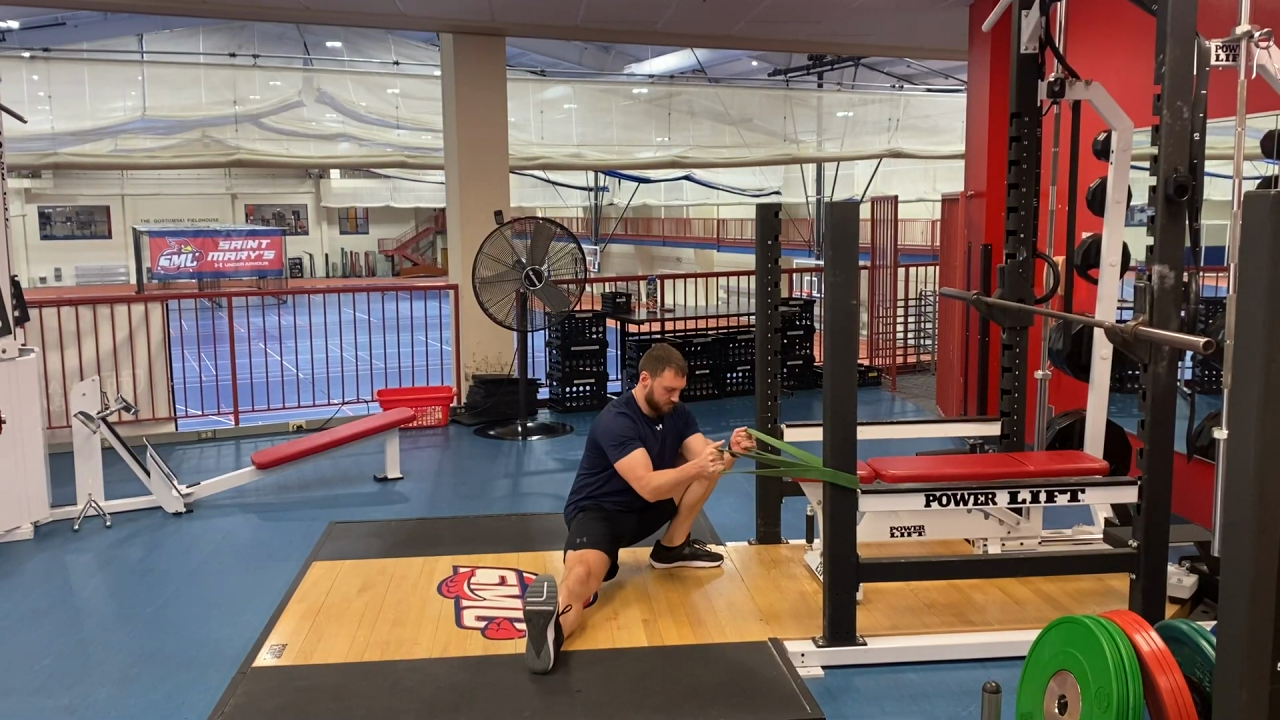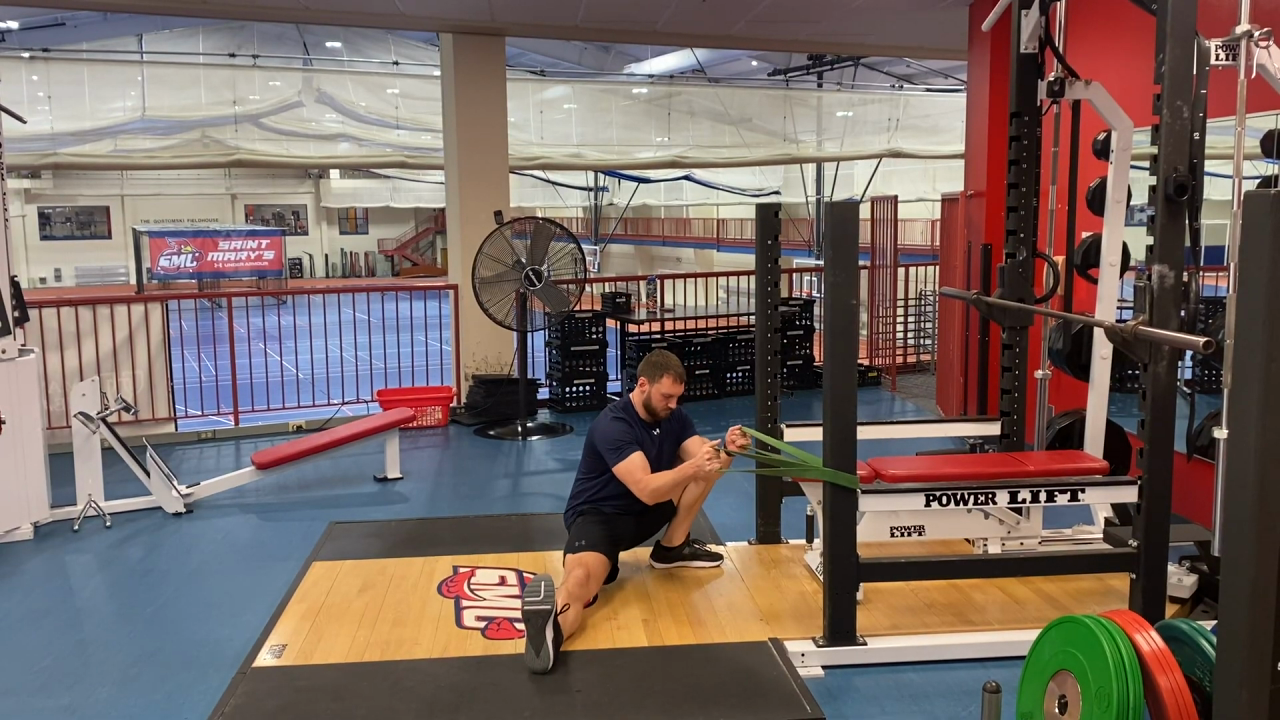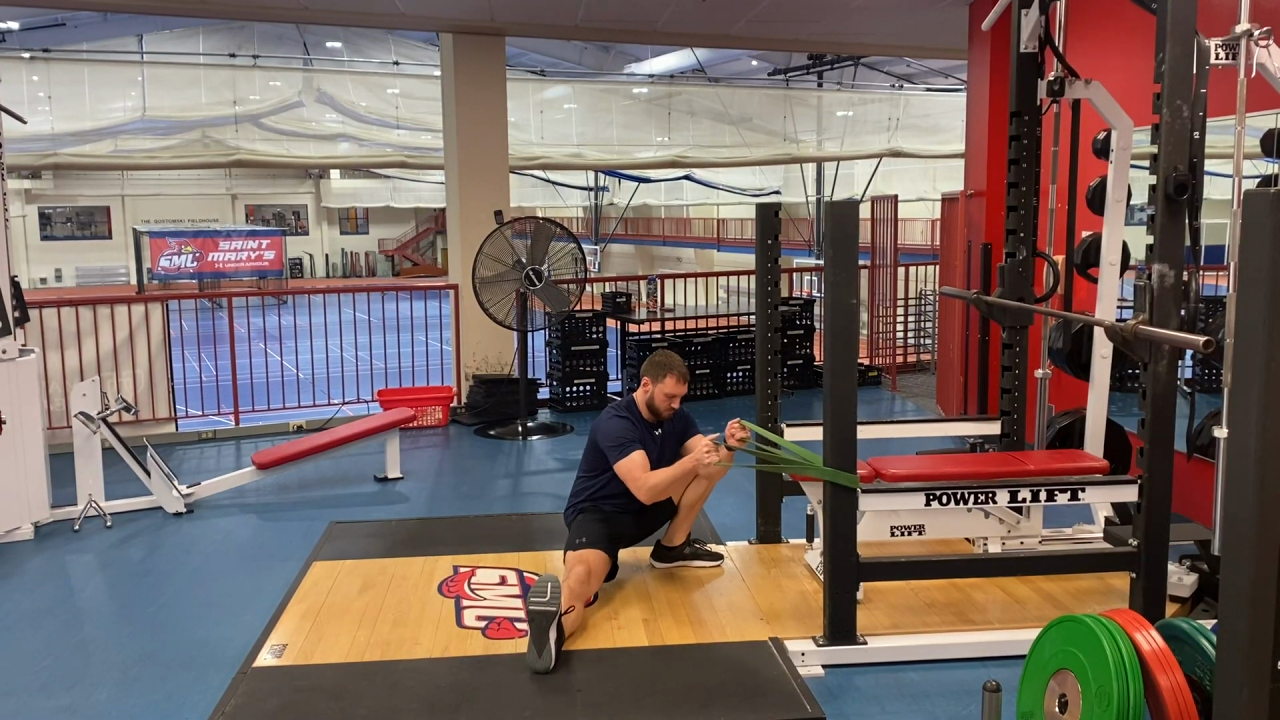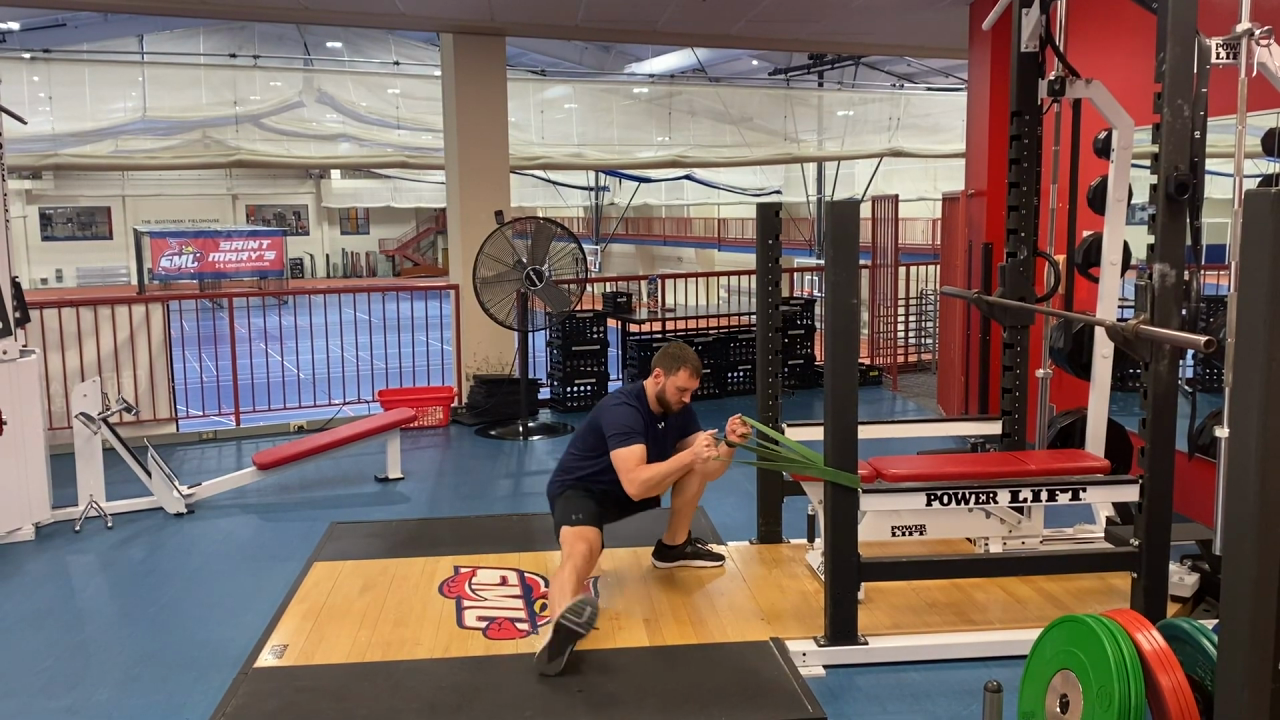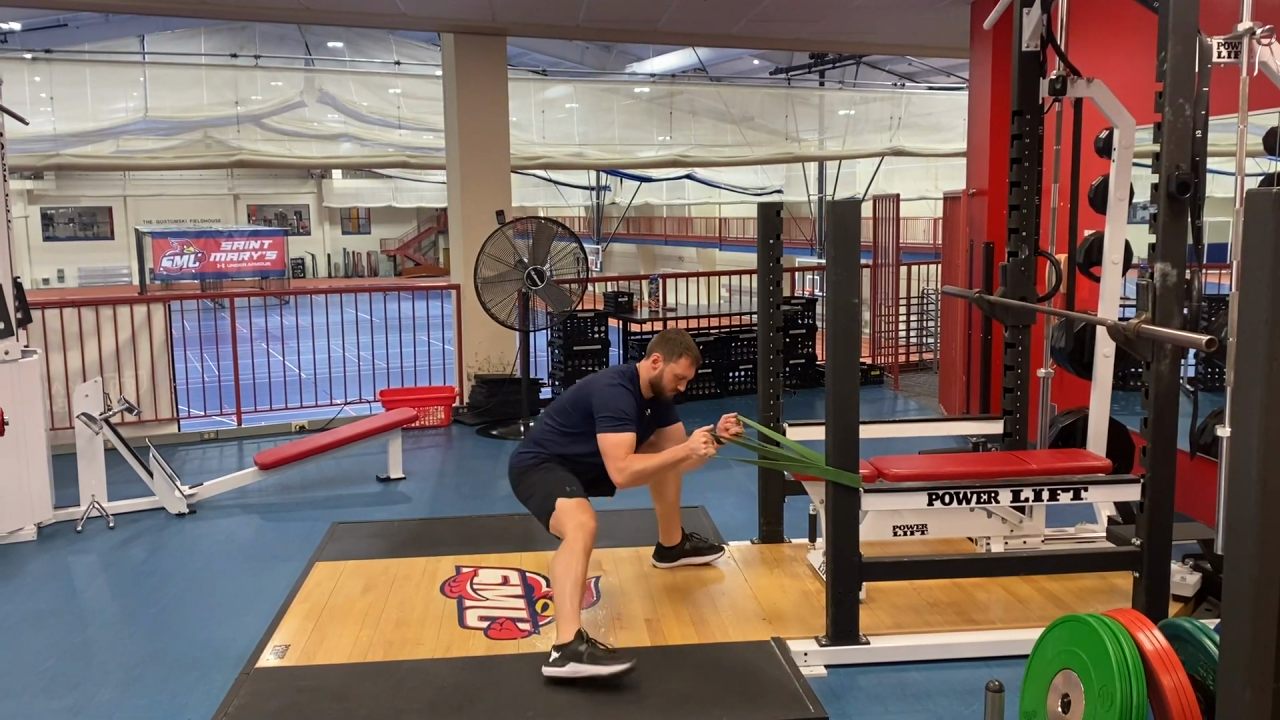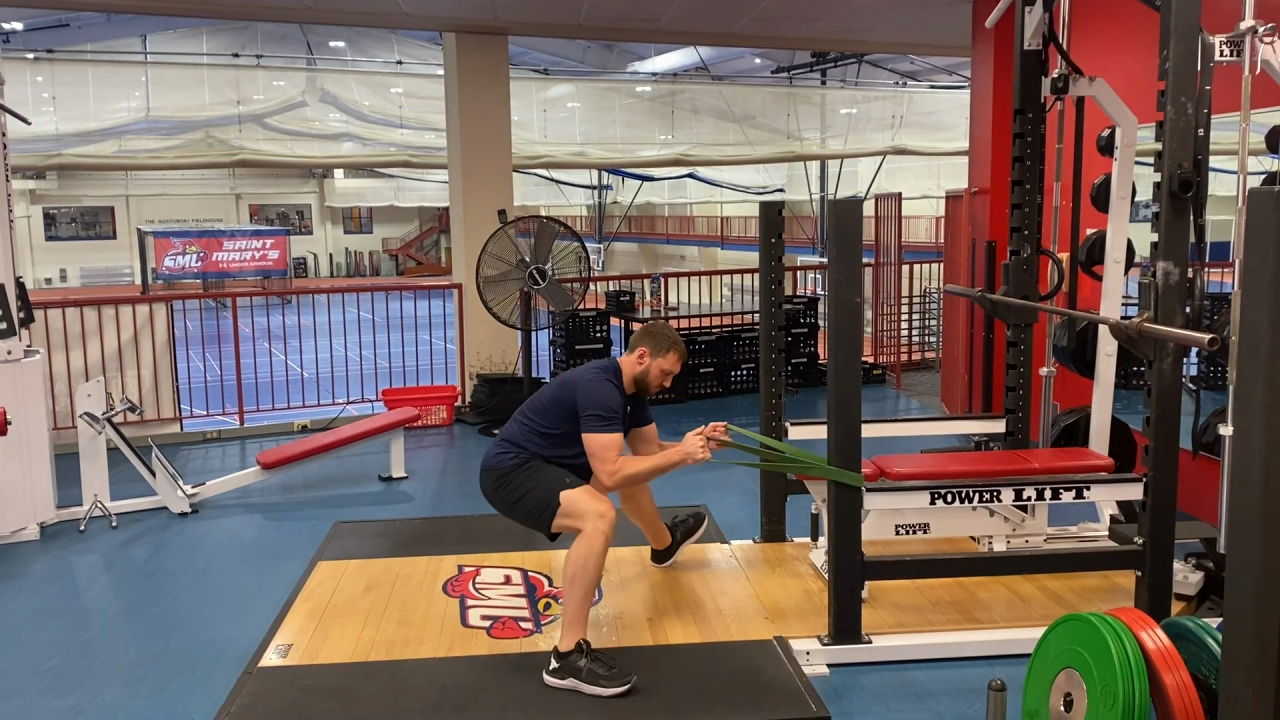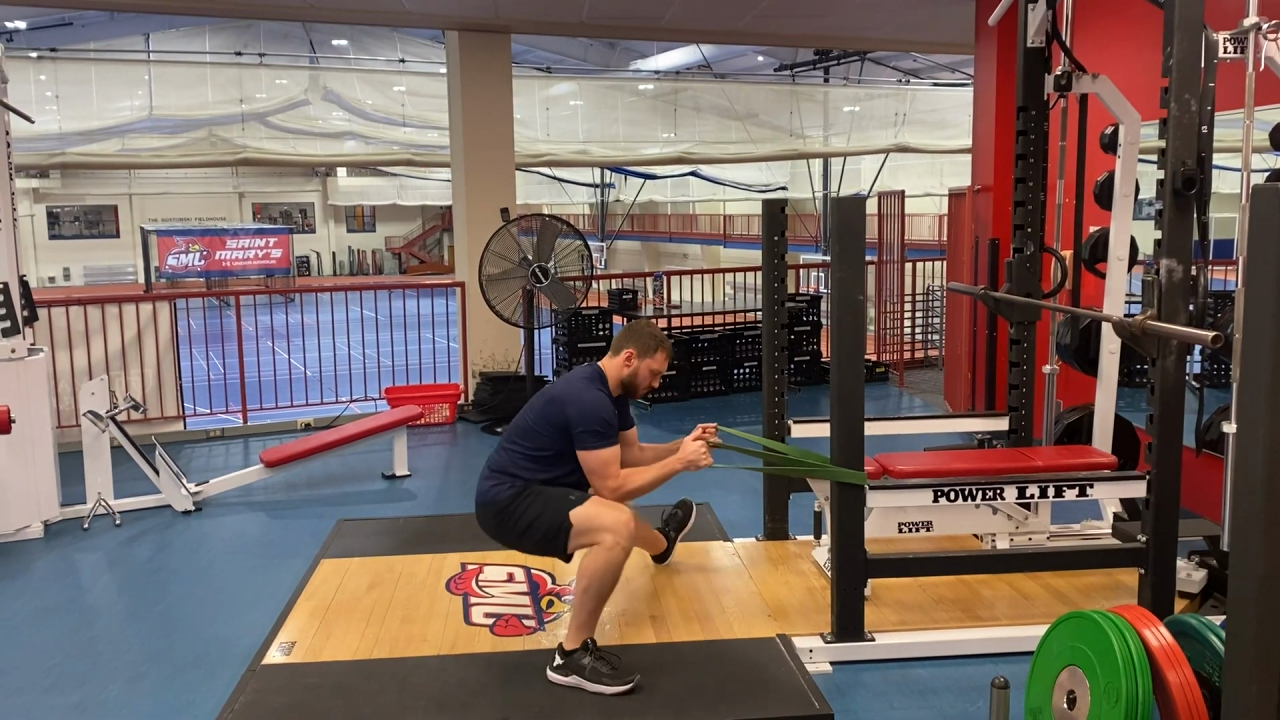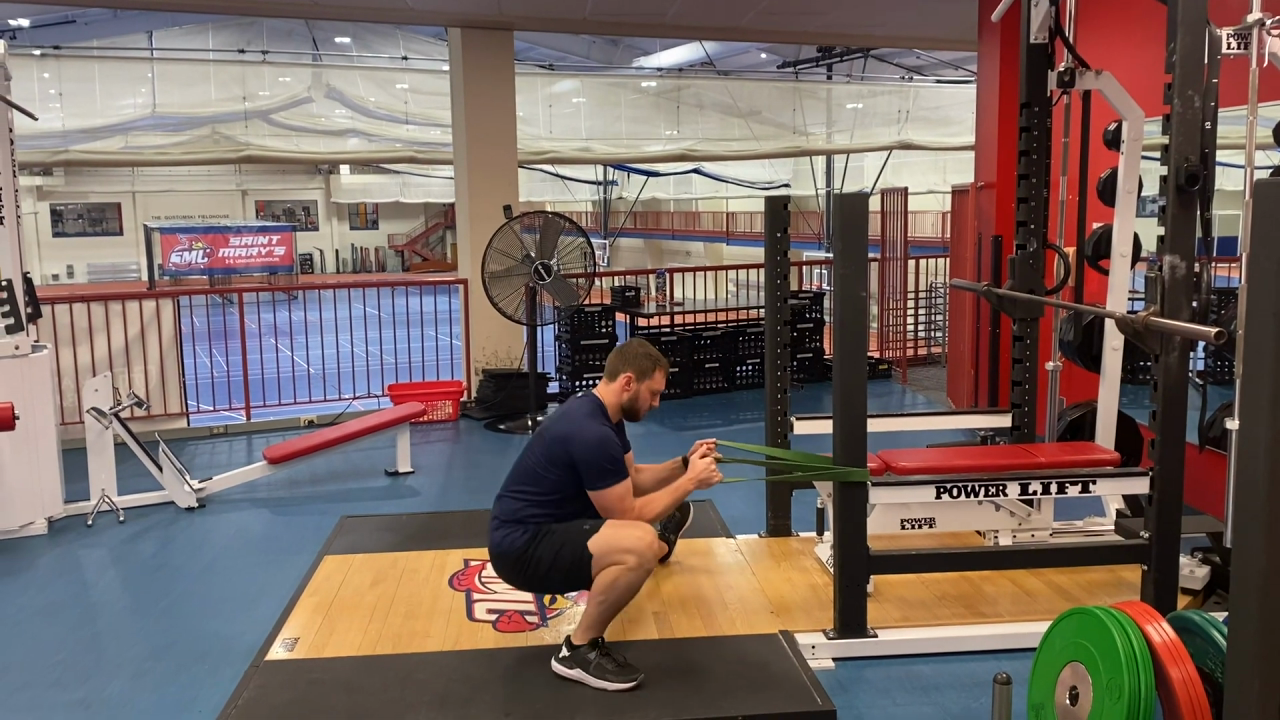
dt=0.3s
person 1, frame 1
left shoulder: (677, 413)
right shoulder: (615, 421)
left elbow: (704, 461)
right elbow: (649, 486)
left wrist: (731, 451)
right wrist: (697, 467)
left hip: (645, 509)
right hip: (599, 512)
left knee: (708, 466)
right knee: (581, 575)
left ankle: (672, 548)
person 1, frame 2
left shoulder: (674, 416)
right shoulder: (612, 426)
left elbow: (703, 465)
right elbow: (647, 489)
left wrist: (726, 451)
right wrist: (694, 466)
left hip: (644, 512)
right hip: (598, 515)
left knee: (706, 469)
right knee: (581, 578)
left ankle: (672, 548)
person 1, frame 3
left shoulder: (676, 416)
right shoulder: (615, 424)
left elbow: (709, 470)
right elbow: (645, 489)
left wrist: (728, 447)
right wrist: (692, 460)
left hip: (643, 510)
right hip: (597, 512)
left knee: (711, 465)
right knee: (582, 573)
left ankle: (672, 547)
right ankle: (552, 625)
person 1, frame 4
left shoulder: (678, 409)
right shoulder: (621, 409)
left elbow: (706, 468)
right elbow: (635, 485)
left wrist: (728, 444)
right wrist: (689, 455)
left hip: (625, 491)
right hip: (578, 490)
left knee: (701, 465)
right knee: (581, 550)
left ankle: (673, 545)
right ankle: (561, 629)
person 1, frame 5
left shoulder: (657, 393)
right shoulder: (614, 390)
left elbow: (678, 453)
right elbow: (622, 472)
left wrist: (714, 439)
right wrist: (687, 450)
left hip: (584, 464)
right hip: (537, 465)
left knee: (664, 456)
right knee: (582, 525)
left ankle: (672, 546)
right ankle: (567, 647)
person 1, frame 6
left shoulder: (632, 388)
right shoulder: (599, 387)
left elbow: (648, 451)
right elbow: (609, 475)
left wrist: (696, 442)
right wrist: (680, 454)
left hip: (548, 463)
right hip: (511, 470)
left knee: (633, 468)
right knee: (599, 515)
left ankle: (664, 544)
right ankle: (568, 655)
person 1, frame 7
left shoulder: (607, 391)
right shoulder: (588, 399)
left elbow: (631, 456)
right elbow: (610, 487)
left wrist: (683, 446)
right wrist: (679, 463)
left hip: (530, 489)
right hip: (507, 504)
left knee: (616, 511)
right knee: (618, 527)
left ankle: (660, 543)
right ankle: (573, 654)
person 1, frame 8
left shoulder: (600, 413)
right shoulder: (592, 434)
left elbow: (632, 479)
right elbow: (628, 516)
left wrist: (685, 463)
right wrist: (690, 482)
left hip: (535, 527)
right hip: (521, 547)
right knee: (640, 545)
left ankle: (662, 546)
right ankle: (580, 649)
